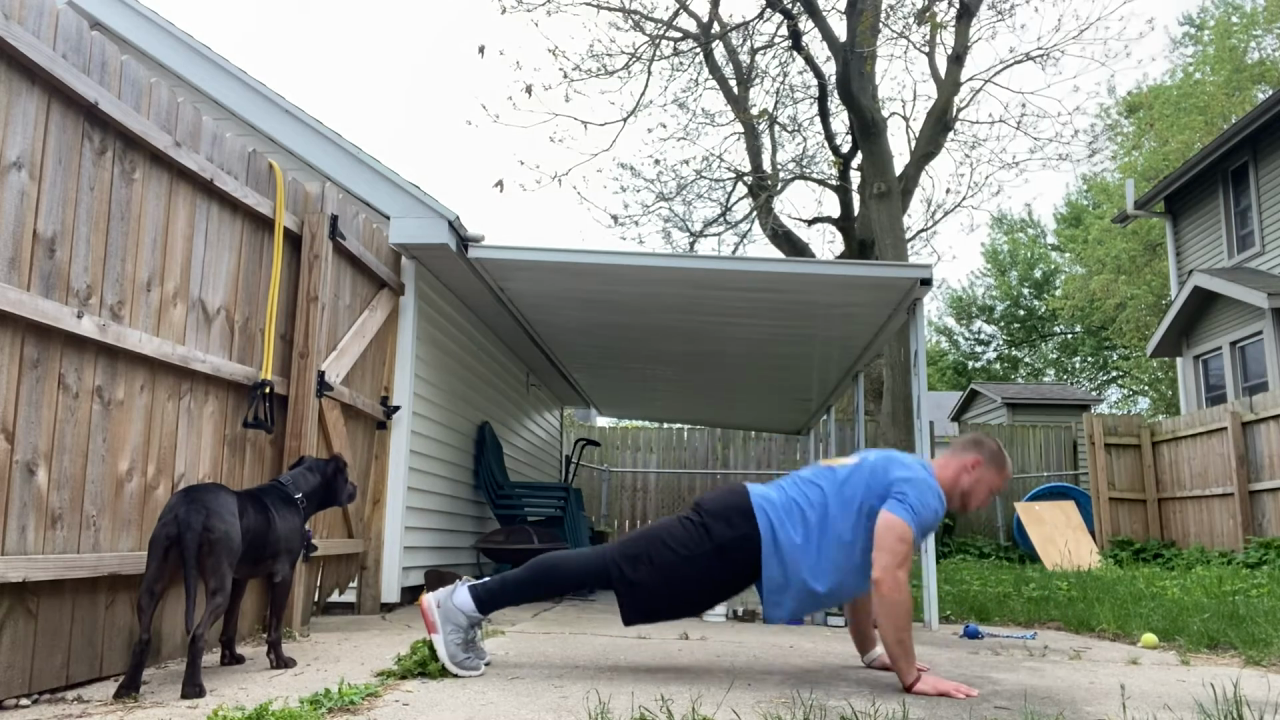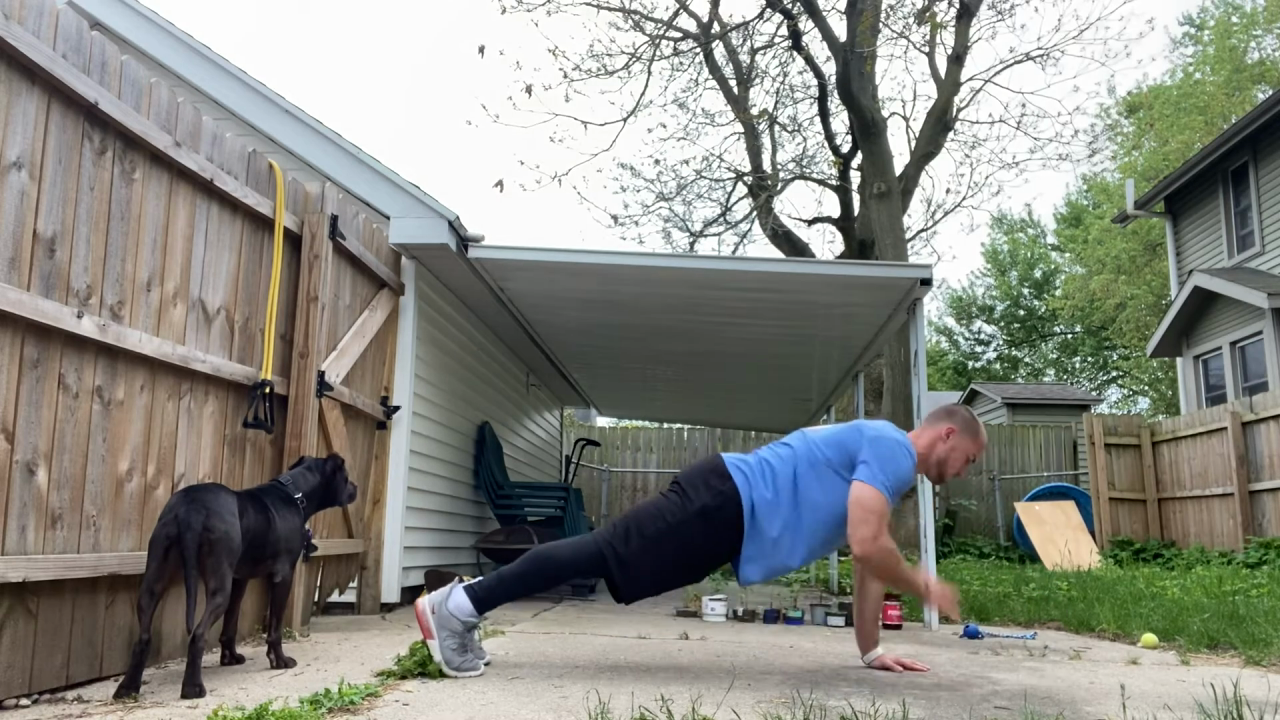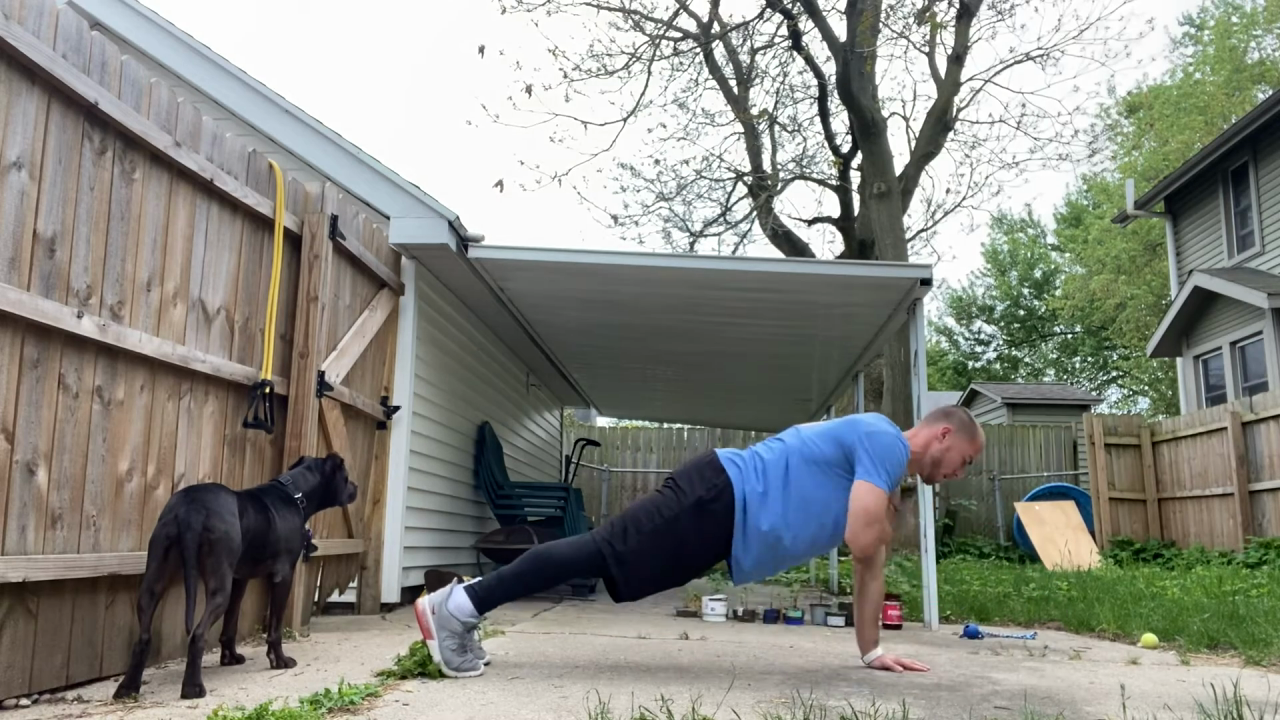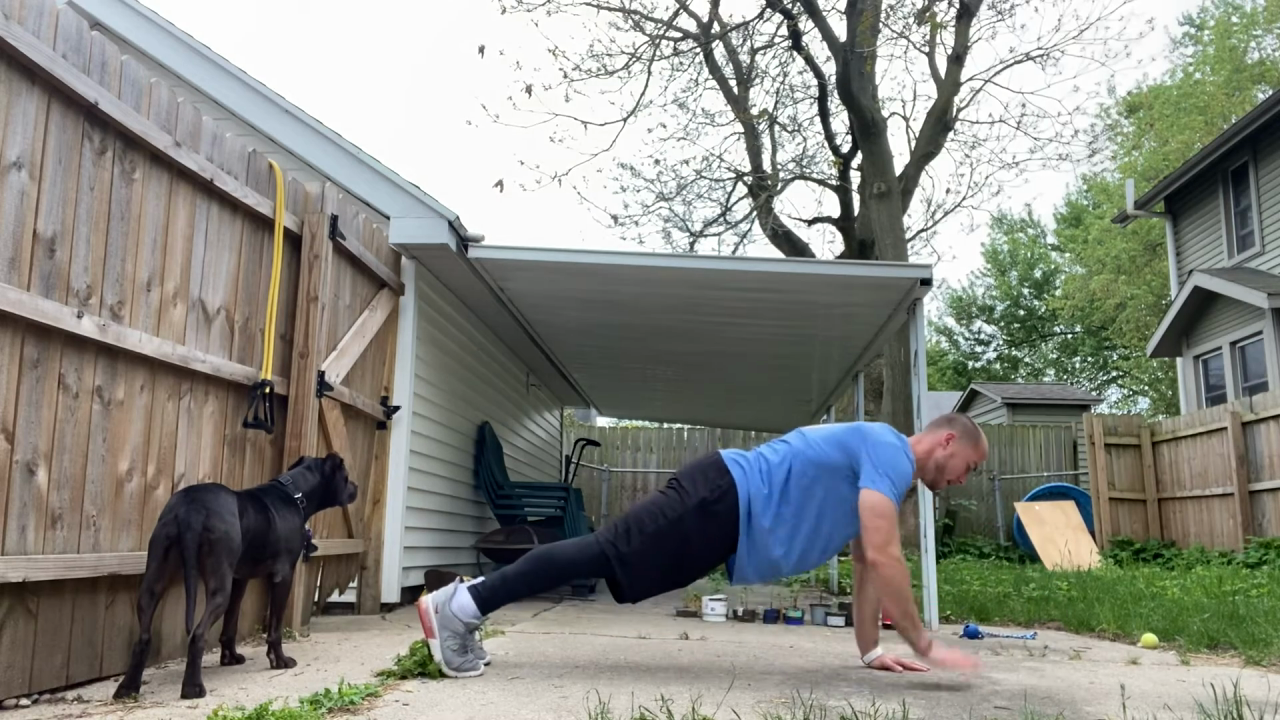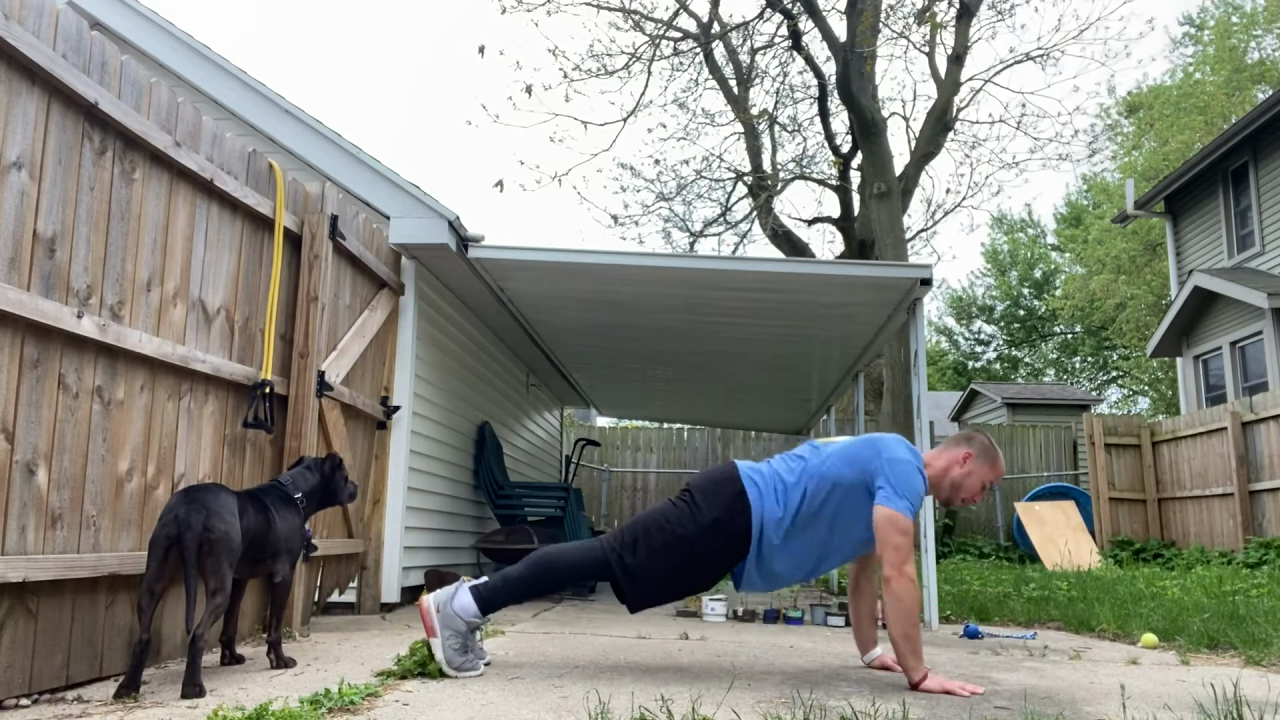
dt=0.2s
person 1, frame 1
left shoulder: (900, 476)
right shoulder: (921, 488)
left elbow: (859, 575)
right elbow: (885, 580)
left wrist: (872, 651)
right wrist: (912, 674)
left hip: (748, 531)
right hip: (743, 533)
left knee: (607, 565)
right knee: (611, 568)
left ankle: (465, 602)
right ankle: (461, 603)
person 1, frame 2
left shoulder: (882, 457)
right shoulder: (891, 448)
left elbow: (867, 564)
right elbow: (866, 546)
left wrist: (871, 649)
right wrist: (921, 585)
left hip: (728, 511)
right hip: (721, 504)
left knee: (599, 556)
right knee: (603, 555)
left ankle: (462, 604)
right ankle: (456, 604)
person 1, frame 3
left shoulder: (879, 463)
right shoulder: (883, 440)
left elbow: (868, 562)
right elbow: (865, 543)
left wrist: (871, 650)
right wrist: (897, 520)
left hip: (724, 510)
right hip: (716, 498)
left knee: (597, 554)
right knee: (601, 554)
left ankle: (462, 604)
right ankle: (455, 605)
person 1, frame 4
left shoulder: (880, 465)
right shoulder: (888, 452)
left elbow: (866, 563)
right elbow: (885, 560)
left wrist: (872, 650)
right wrist: (925, 649)
left hip: (726, 510)
right hip: (719, 499)
left knee: (597, 554)
right knee: (602, 553)
left ankle: (463, 606)
right ankle: (458, 606)
person 1, frame 5
left shoulder: (890, 469)
right shoulder: (906, 468)
left elbow: (866, 568)
right elbow: (897, 575)
left wrist: (870, 650)
right wrist: (918, 672)
left hip: (738, 517)
right hip: (733, 511)
left knee: (603, 559)
right knee: (608, 559)
left ankle: (468, 601)
right ankle: (462, 603)
